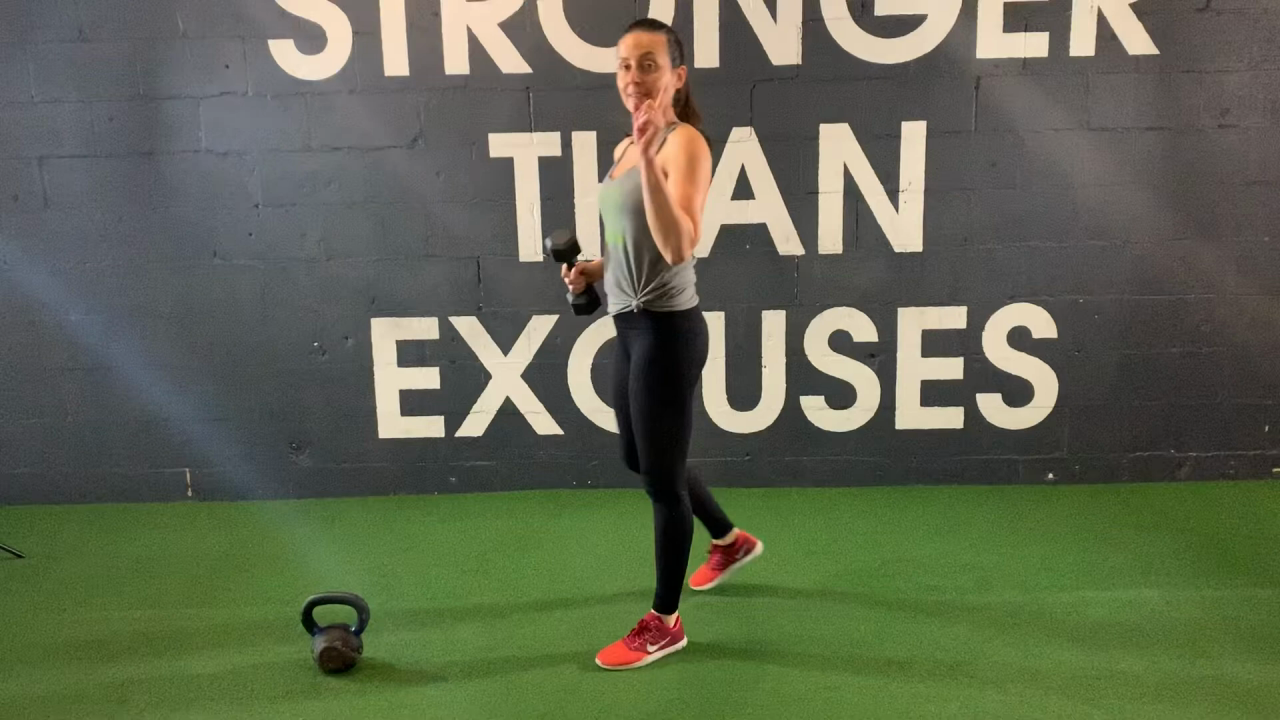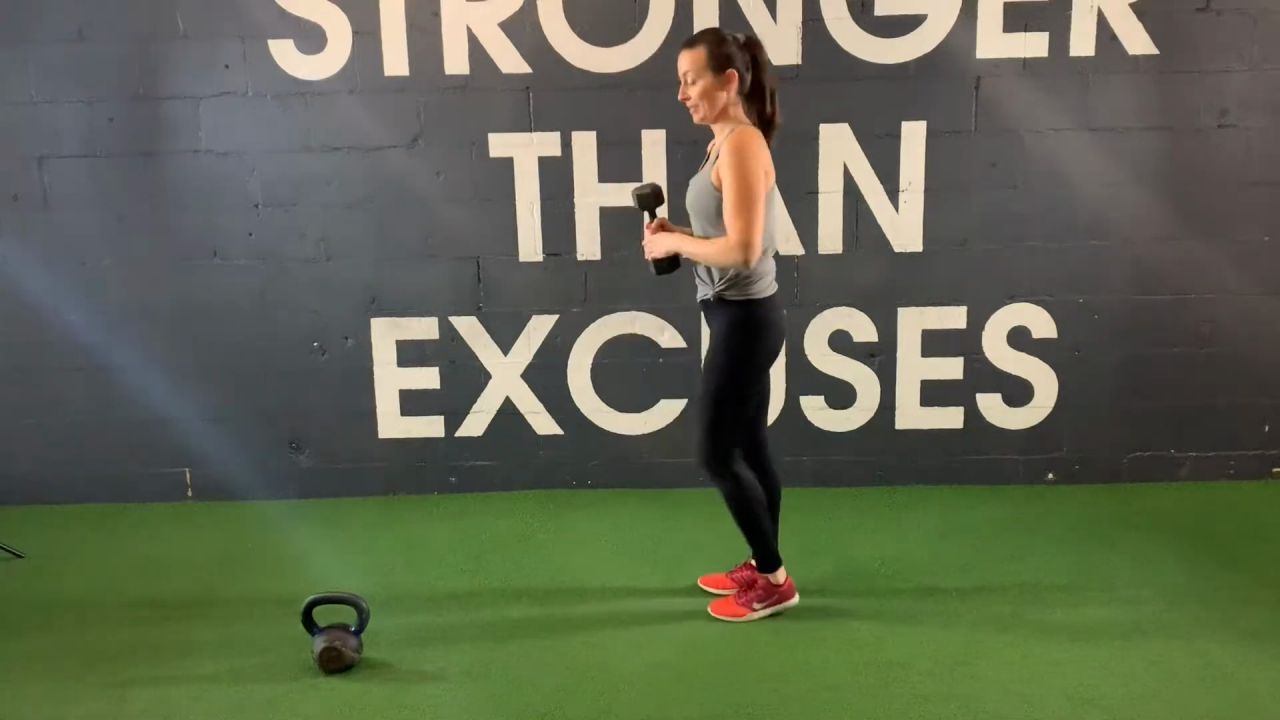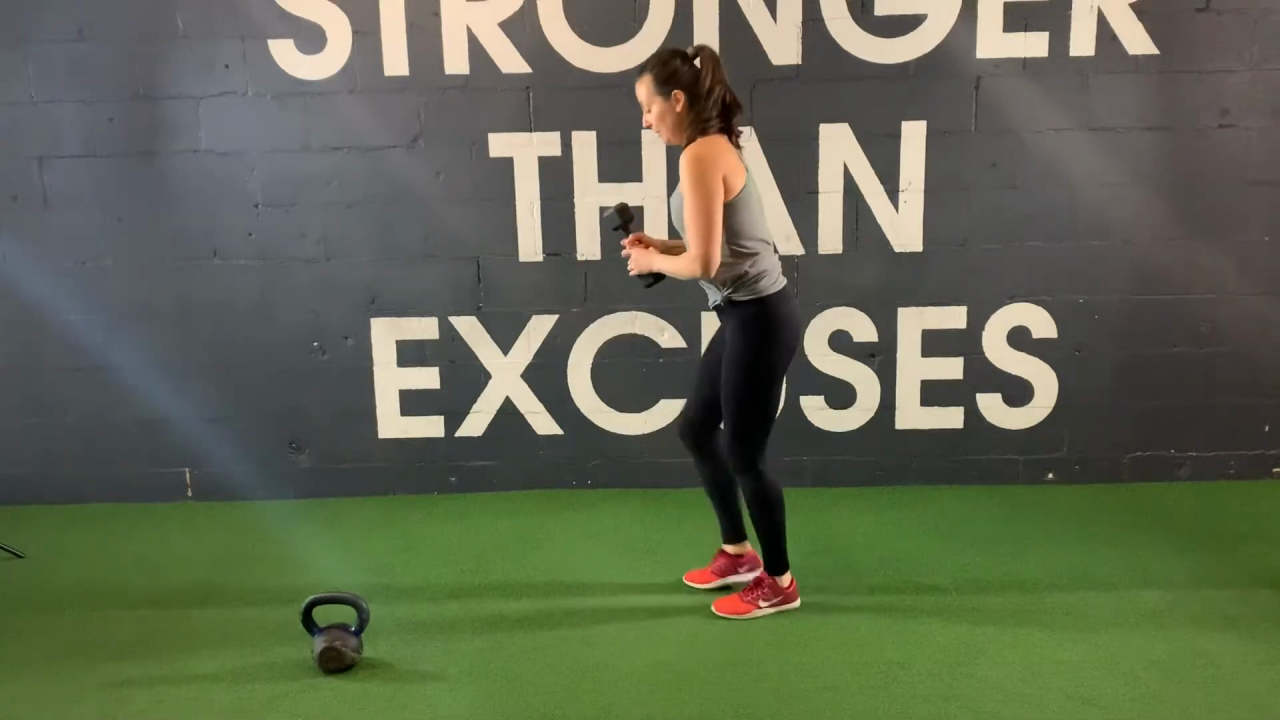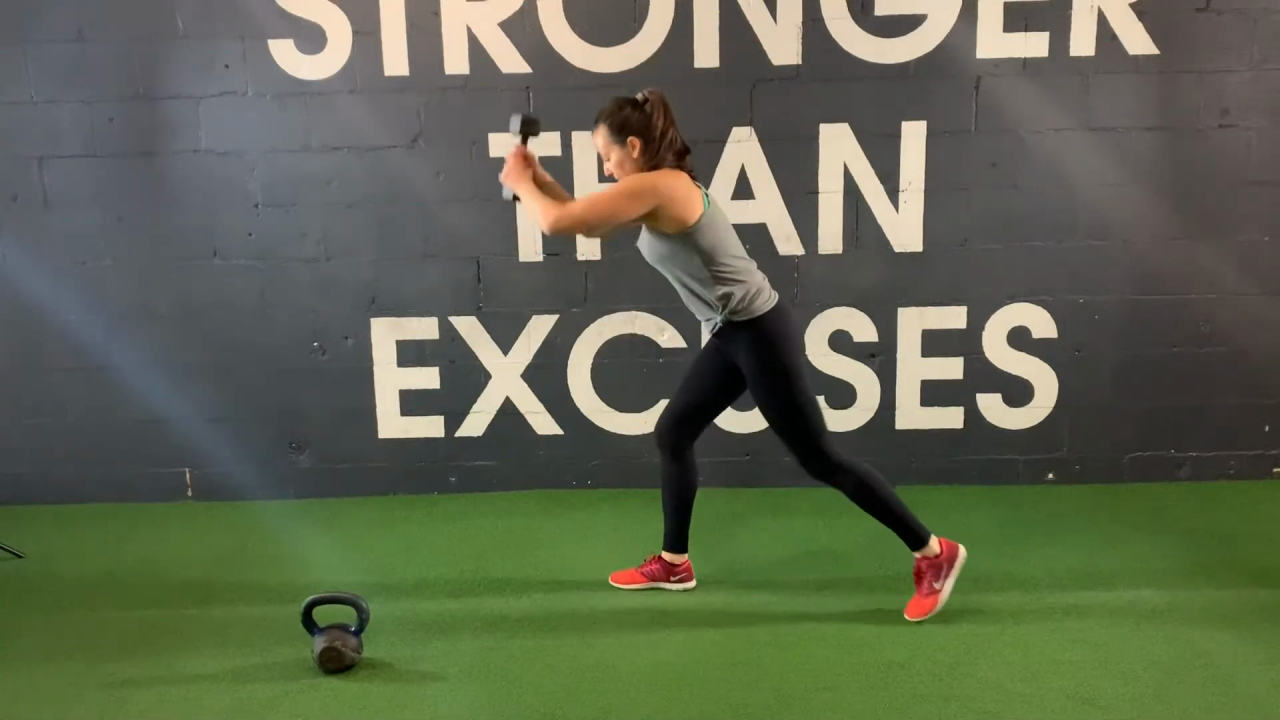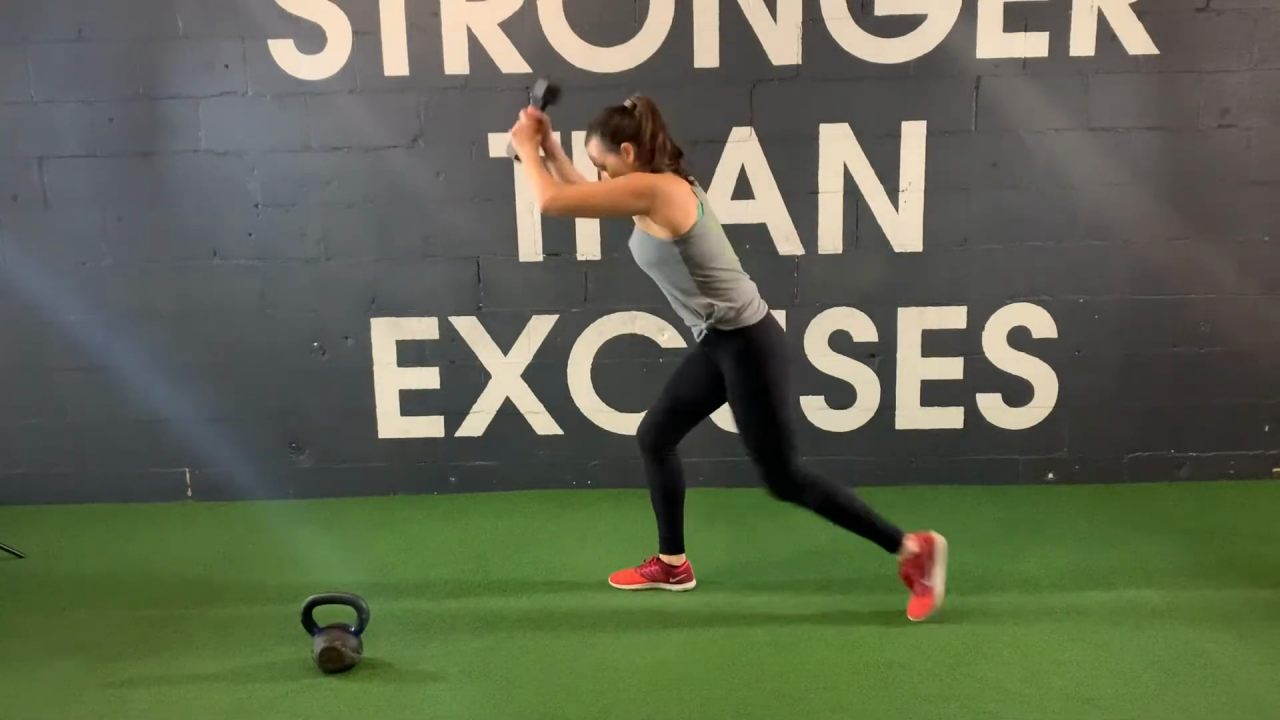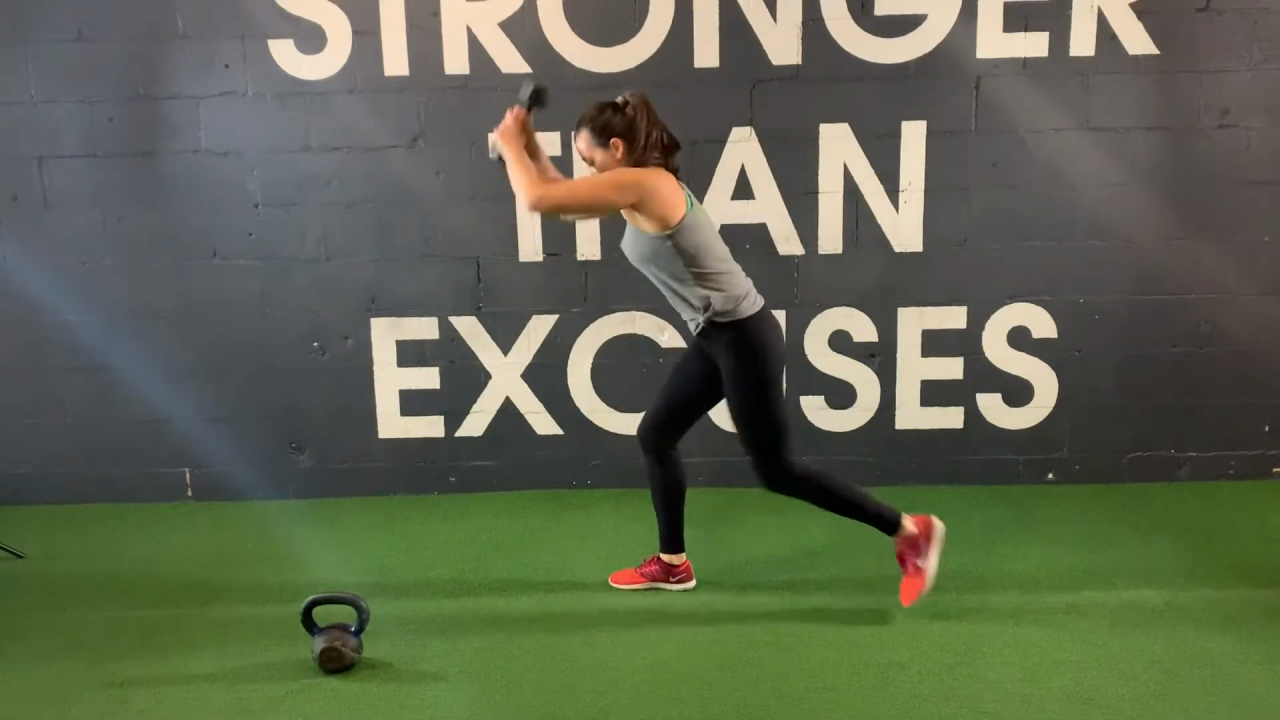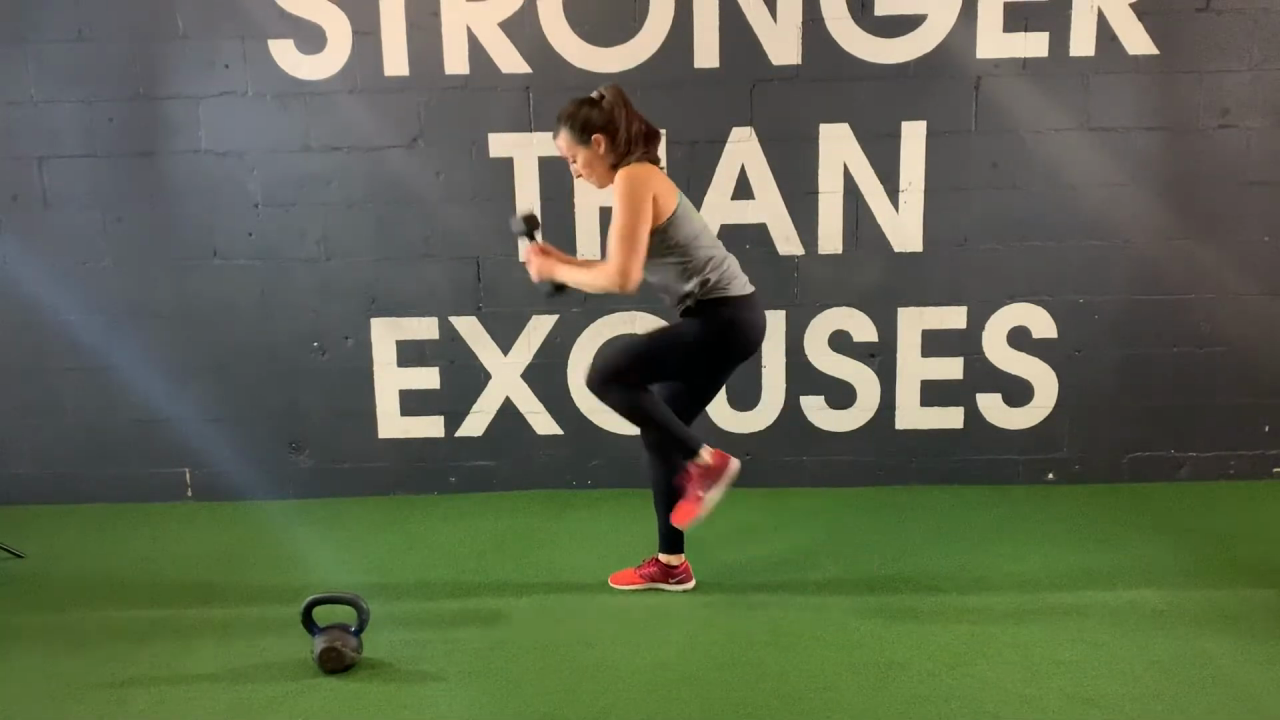
dt=0.7s
person 1, frame 1
left shoulder: (685, 144)
right shoulder: (627, 146)
left elbow: (677, 248)
left wrist: (647, 161)
right wrist: (595, 268)
left hip: (667, 330)
right hip: (631, 327)
left knee: (661, 478)
right knee: (642, 460)
left ankle: (663, 622)
right ankle: (729, 539)
person 1, frame 2
left shoulder: (744, 145)
right shoulder: (723, 143)
left elbow: (743, 250)
left wrist: (676, 243)
right wrist: (676, 236)
left hip: (744, 318)
right hip: (738, 315)
left knee: (718, 456)
right knee: (747, 447)
left ankle: (773, 579)
right ankle: (765, 567)
person 1, frame 3
left shoulder: (701, 157)
right shoulder: (712, 149)
left elbow: (703, 263)
left wrist: (653, 264)
right wrist: (659, 246)
left hip: (759, 319)
right hip: (744, 316)
left knee: (743, 455)
right knee: (696, 430)
left ankle: (779, 582)
right ankle: (737, 552)
person 1, frame 4
left shoulder: (655, 186)
right shoulder: (662, 185)
left elbow: (558, 221)
right elbow: (582, 217)
left wrist: (523, 184)
right wrist: (538, 178)
left hip: (761, 334)
right hip: (733, 335)
left knee: (817, 457)
right knee: (671, 435)
left ankle: (933, 553)
right ankle: (673, 561)
person 1, frame 5
left shoulder: (655, 188)
right shoulder: (661, 188)
left elbow: (548, 198)
right elbow: (572, 191)
left wrist: (526, 150)
right wrist: (548, 145)
left hip: (747, 343)
right hip: (718, 343)
left knee: (782, 476)
right knee: (654, 437)
left ankle: (914, 550)
right ankle: (671, 561)
person 1, frame 6
left shoulder: (639, 183)
right shoulder: (648, 185)
left elbow: (539, 199)
right elbow: (563, 191)
left wrist: (510, 145)
right wrist: (528, 146)
left hip: (743, 337)
right hip: (718, 336)
left knee: (775, 470)
right knee: (654, 434)
left ankle: (911, 531)
right ankle: (672, 563)
person 1, frame 7
left shoulder: (634, 180)
right shoulder: (632, 177)
left elbow: (622, 279)
right elbow: (629, 269)
left wrist: (562, 273)
right wrist: (562, 262)
left hip: (728, 318)
right hip: (715, 317)
left knee: (606, 375)
right knee: (662, 434)
left ankle: (704, 462)
right ankle: (671, 563)
